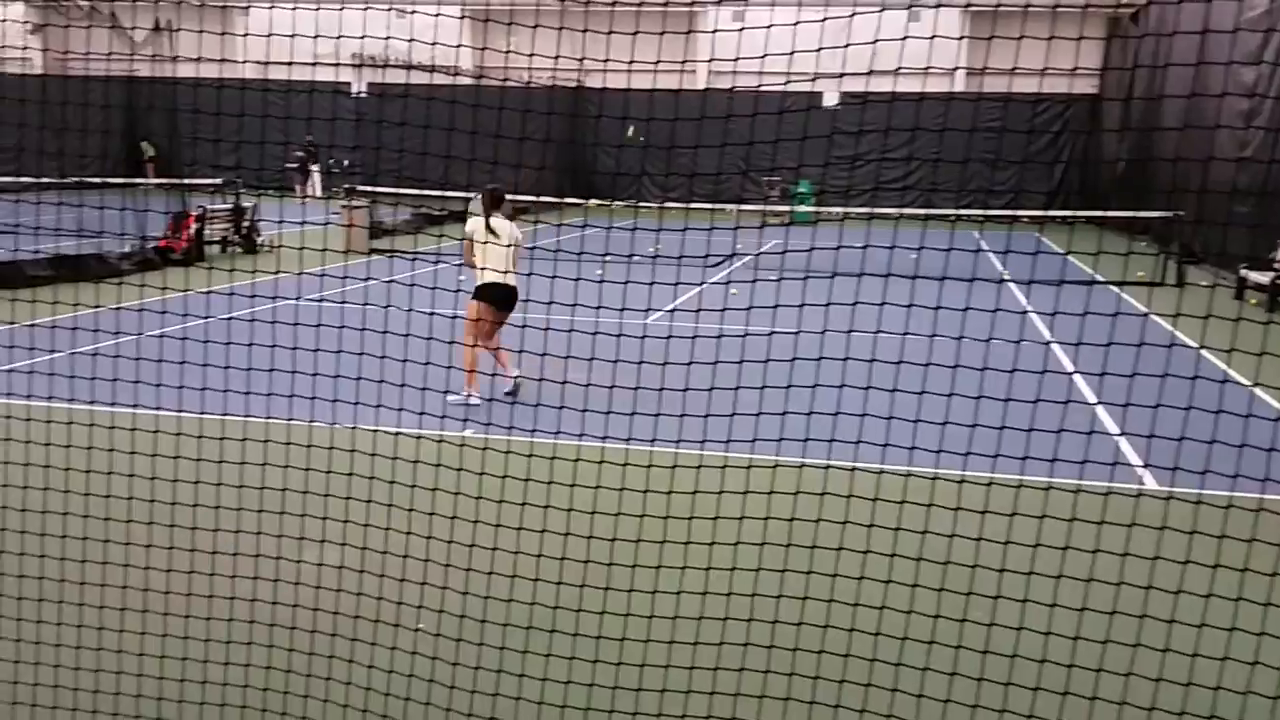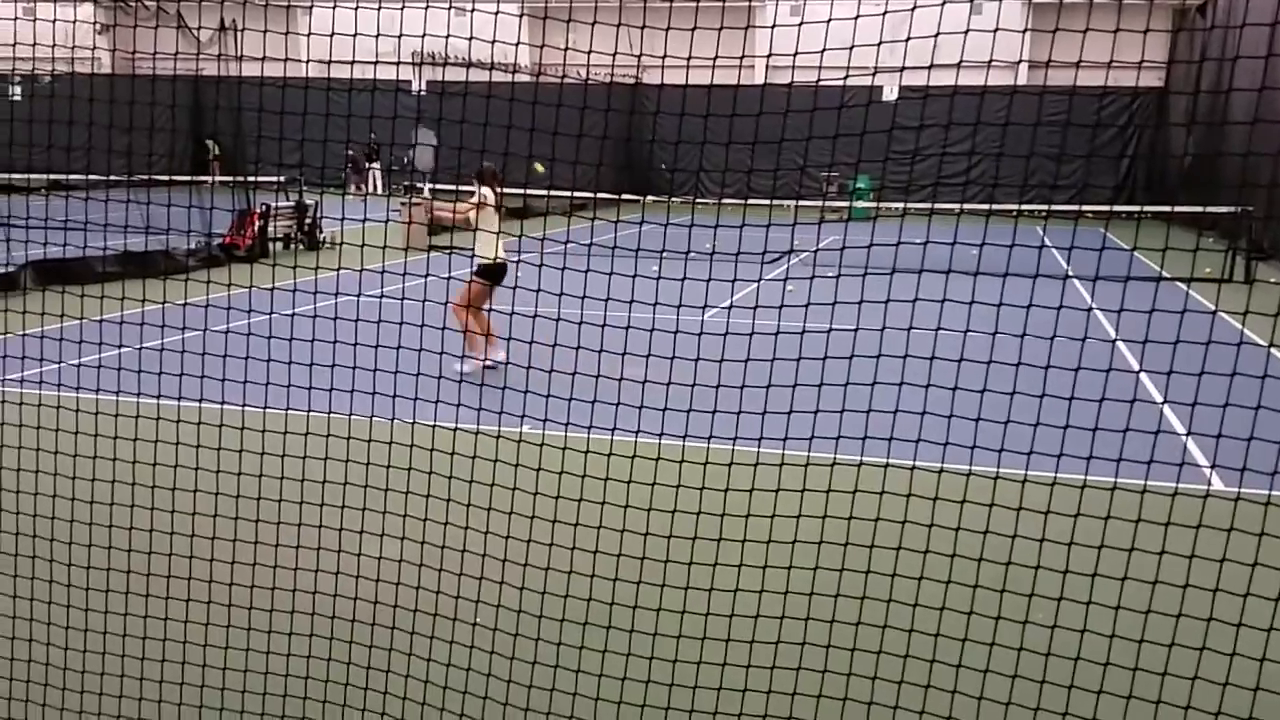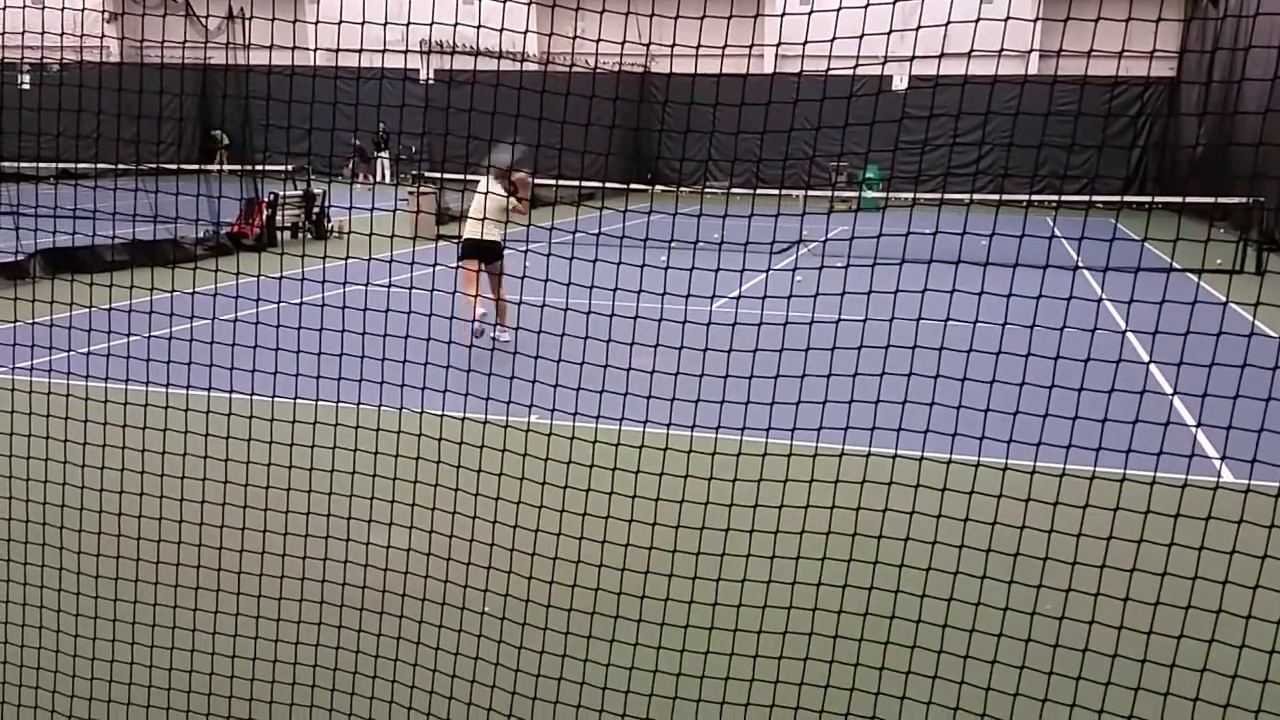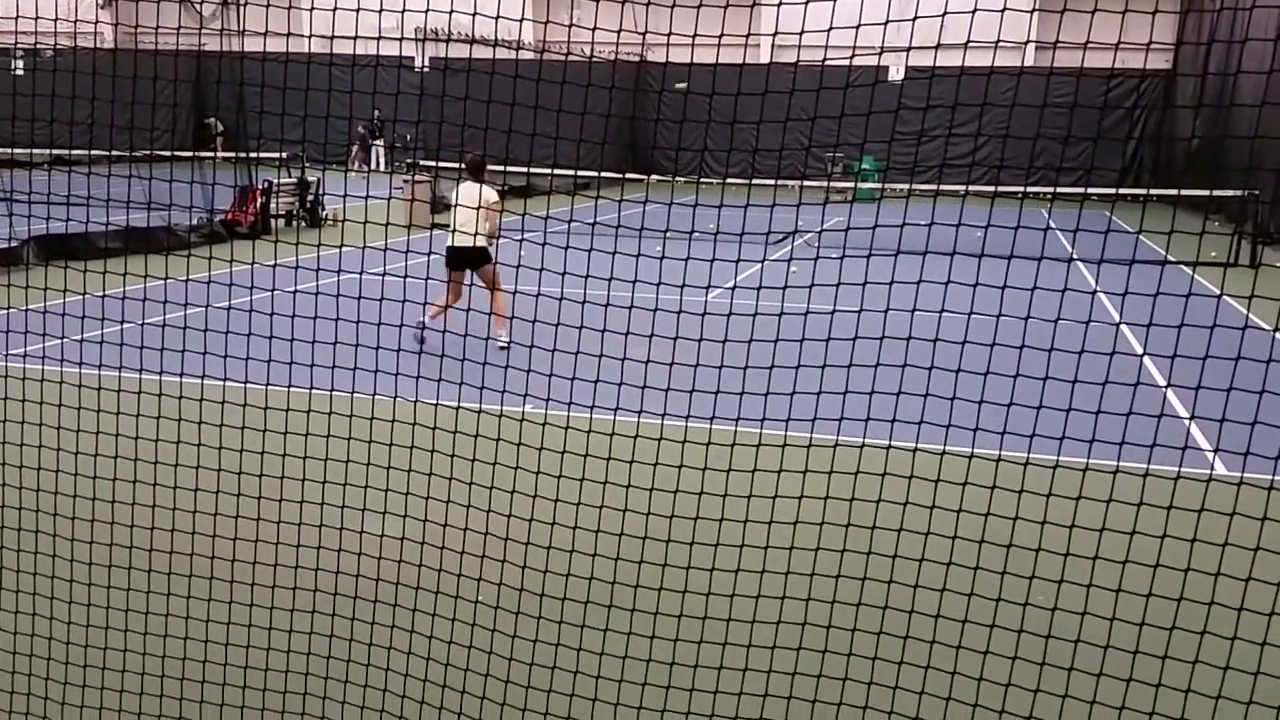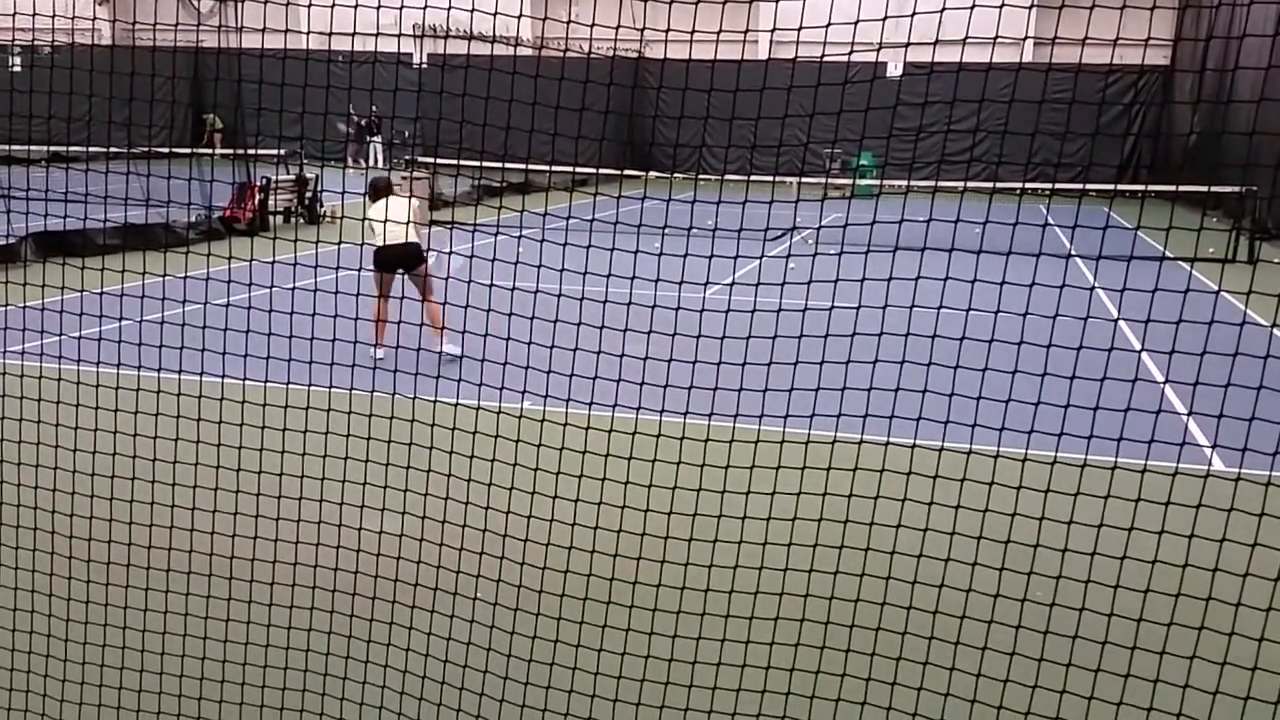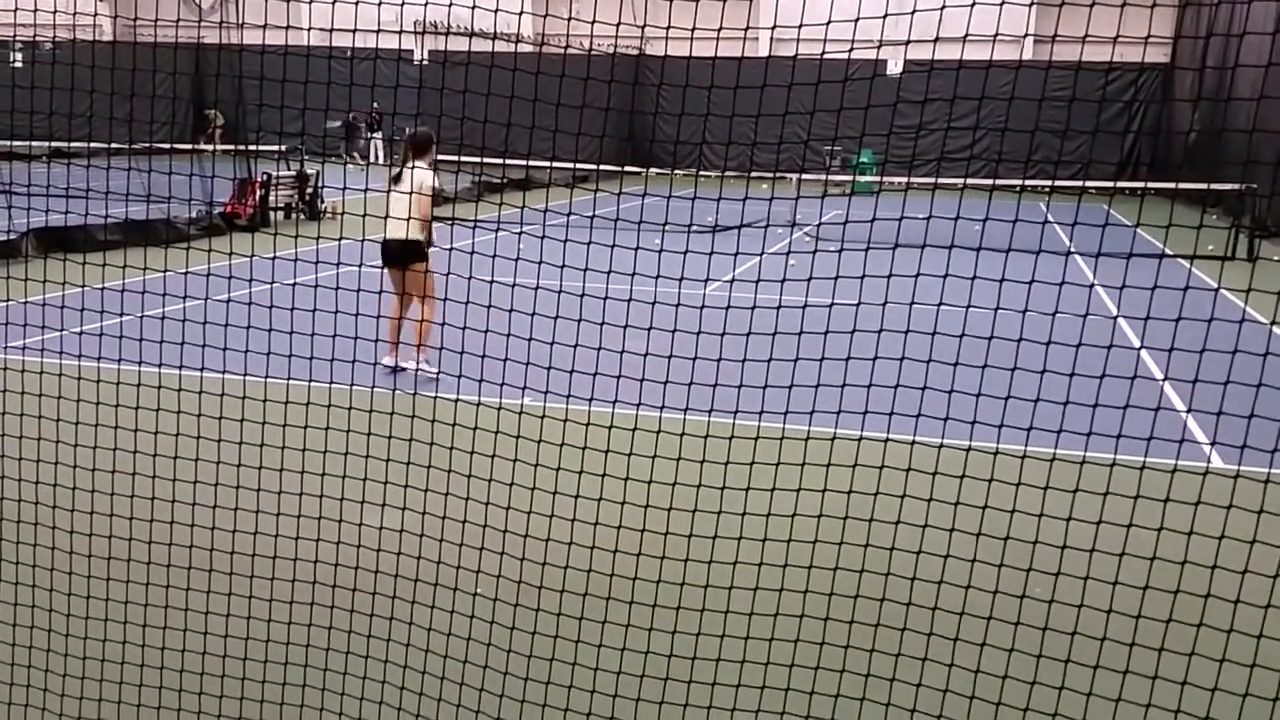
dt=0.7s
person 1, frame 1
left shoulder: (475, 223)
right shoulder: (513, 228)
left elbow: (467, 259)
left hip: (489, 287)
right hip: (510, 290)
left knee: (469, 339)
right knee: (488, 337)
left ankle: (470, 392)
right ankle: (511, 373)
person 1, frame 2
left shoulder: (485, 193)
right shoulder: (488, 197)
left elbow: (461, 209)
right elbow: (459, 218)
left wrist: (432, 205)
right wrist: (435, 212)
left hip: (490, 266)
right hip: (493, 264)
left knee: (460, 307)
right knee: (475, 309)
left ankle: (473, 356)
right ankle: (493, 353)
person 1, frame 3
left shoulder: (484, 181)
right shoulder: (507, 196)
right elbow: (523, 211)
left wrist: (513, 181)
right wrist: (524, 193)
left hip: (470, 242)
right hip: (492, 244)
left knee: (469, 290)
right knee: (497, 290)
left ankle: (477, 312)
right ankle: (502, 330)
person 1, frame 4
left shoulder: (457, 189)
right shoulder: (490, 193)
right elbow: (493, 228)
right wrist: (490, 238)
left hip: (454, 248)
right hip: (476, 249)
left knee: (453, 296)
right knee: (496, 291)
left ankle: (427, 318)
right ankle: (502, 336)
person 1, frame 5
left shoulder: (371, 210)
right shoulder: (409, 200)
right elbow: (418, 229)
right wrist: (420, 255)
left hip: (383, 252)
right hip: (410, 248)
left knee: (382, 298)
right knee: (428, 297)
left ankle: (379, 347)
right ankle: (443, 342)
person 1, frame 6
left shoulder: (399, 174)
right shoulder: (427, 175)
left elbow: (393, 210)
right elbow: (425, 216)
right wrist: (428, 238)
left hip: (389, 242)
right hip: (409, 244)
left knee: (402, 299)
right knee: (426, 302)
left ankle: (392, 356)
right ankle: (418, 358)
